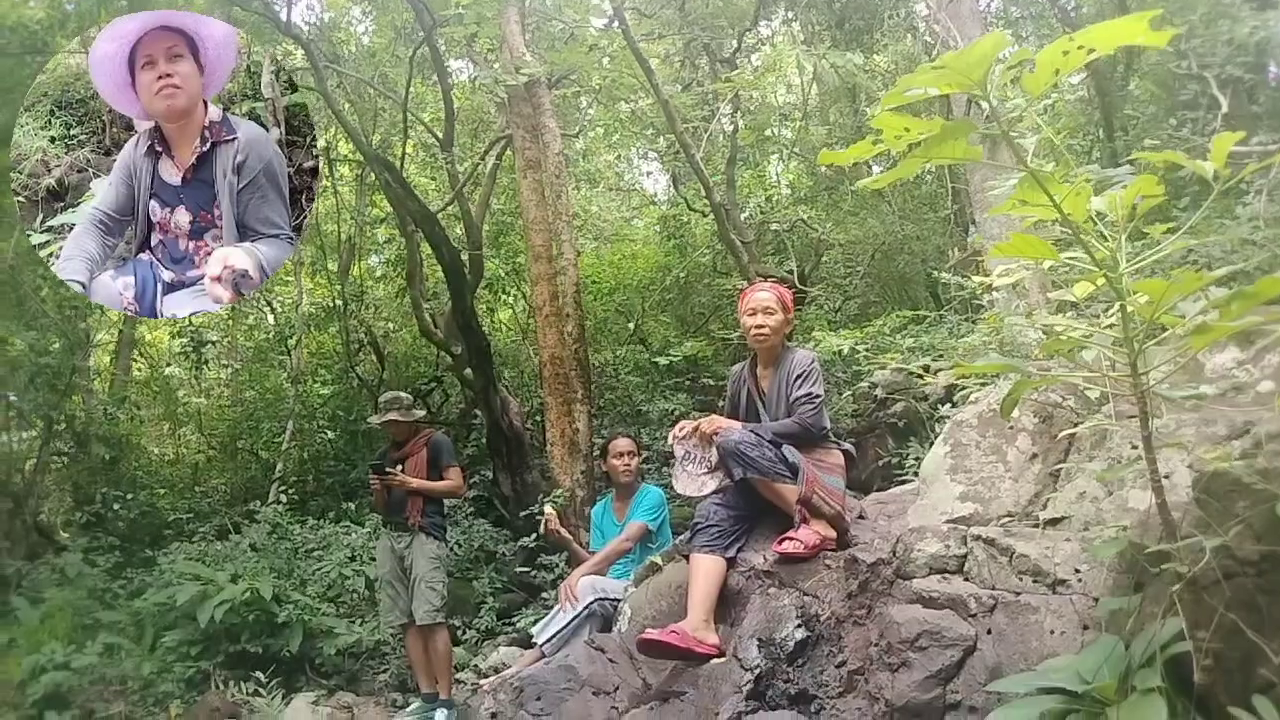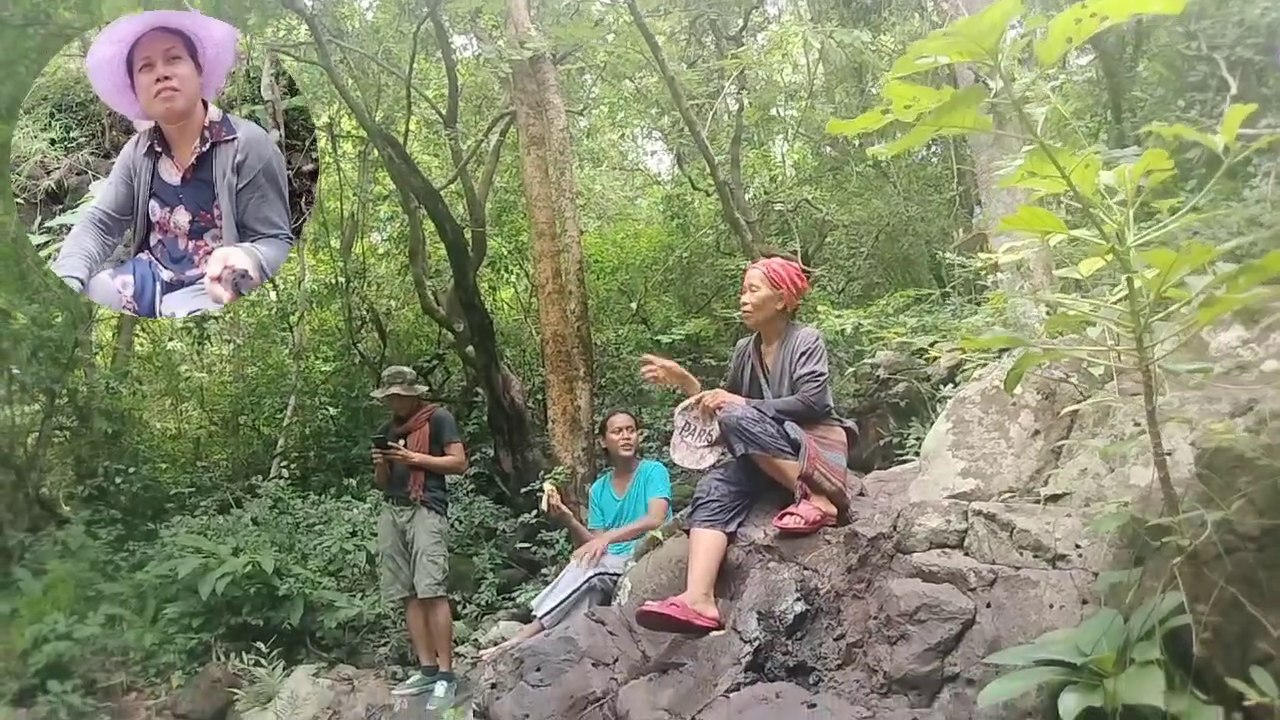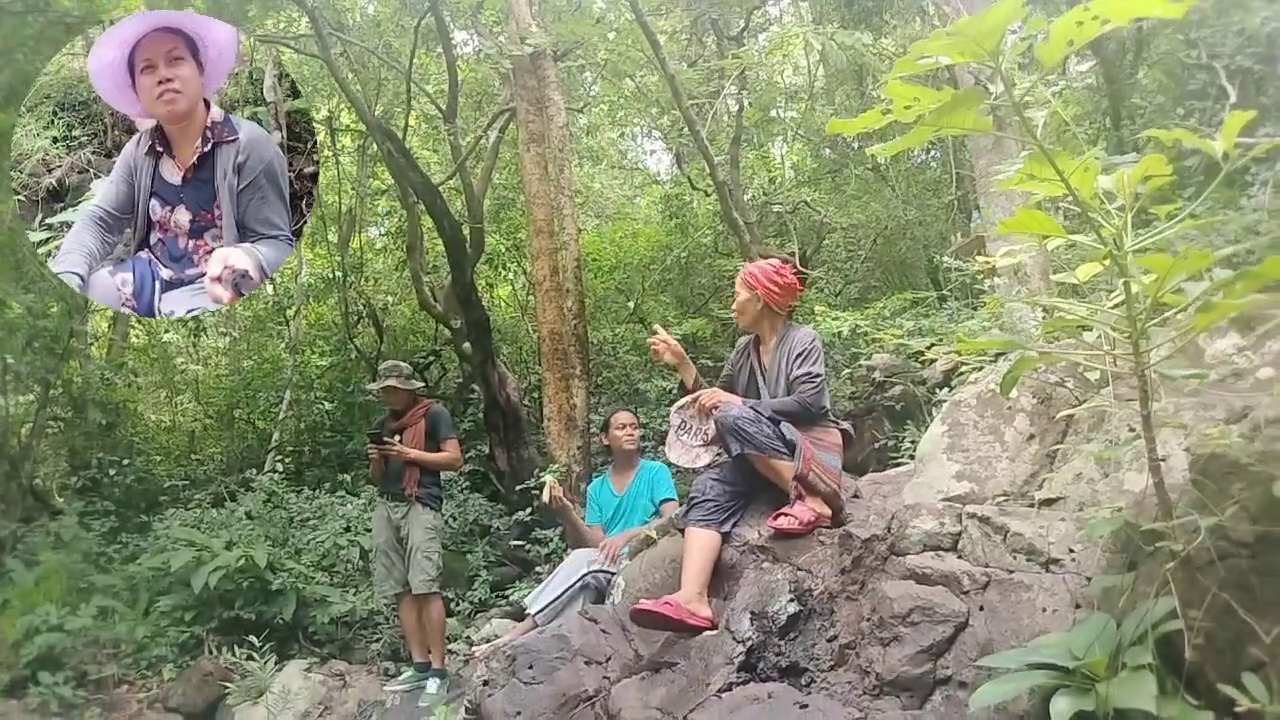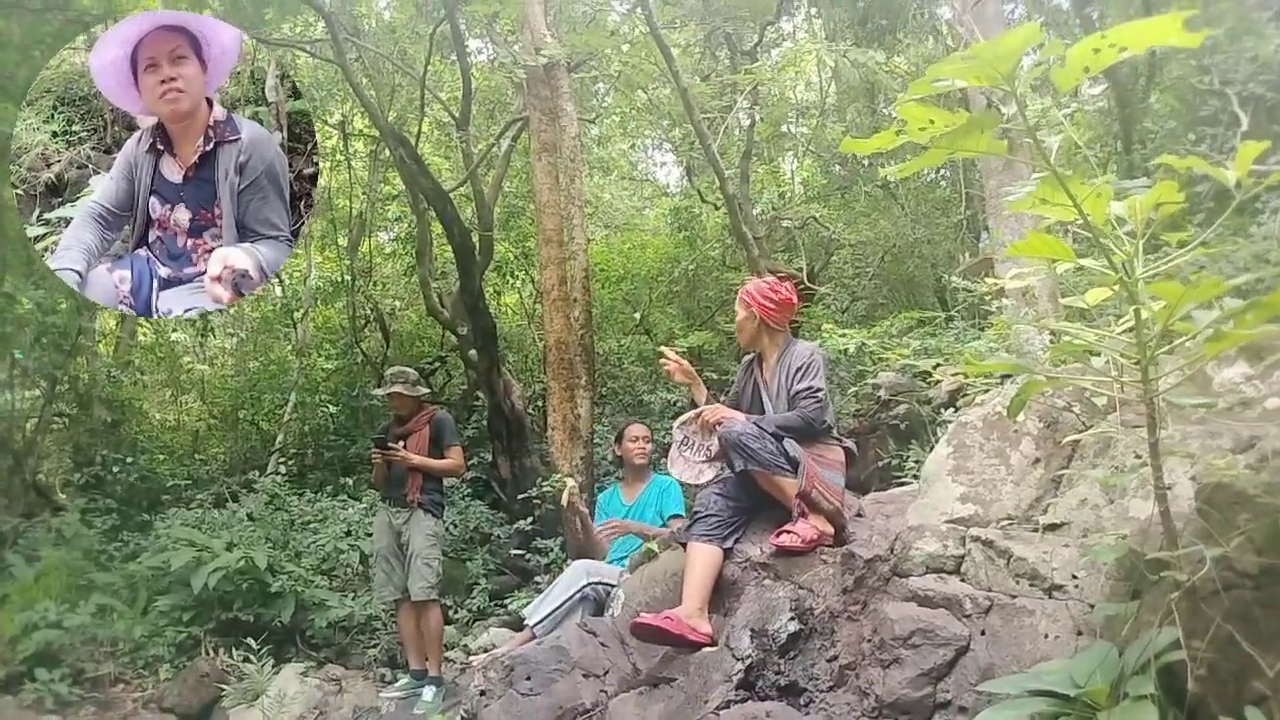
dt=0.4s
person 1, frame 1
left shoulder: (803, 362)
right shoulder: (739, 375)
left elbow: (809, 425)
right elbow: (728, 428)
left wrist: (739, 429)
right wrist: (700, 428)
left hip: (812, 470)
right hip: (764, 481)
left knee: (736, 442)
right knee: (712, 513)
left ankle: (816, 522)
right ankle: (699, 628)
person 1, frame 2
left shoulder: (806, 340)
right shoulder: (745, 350)
left elbow: (812, 402)
right elbow: (725, 405)
left wrist: (742, 404)
right wrist: (685, 382)
left hip: (814, 446)
right hip: (766, 457)
left knee: (739, 418)
right knee: (714, 487)
left ankle: (817, 499)
right ankle: (699, 600)
person 1, frame 3
left shoulder: (803, 340)
right shoulder: (744, 349)
left elbow: (809, 403)
right elbow: (716, 400)
left wrist: (740, 404)
right wrist: (683, 364)
left hip: (809, 447)
right hip: (761, 457)
left knee: (733, 418)
right knee: (709, 487)
left ankle: (811, 500)
right ankle: (692, 600)
person 1, frame 4
left shoulder: (805, 355)
right shoulder: (749, 367)
left elbow: (811, 418)
right elbow: (722, 418)
left wrist: (743, 420)
right wrist: (693, 383)
left hip: (814, 464)
right hip: (765, 473)
left knee: (738, 433)
right knee: (713, 501)
left ankle: (814, 518)
right ankle: (693, 615)
person 2, frame 1
left shoulder: (436, 443)
right shoulder: (384, 455)
left elbow: (457, 487)
left wrist: (411, 483)
right wrist: (379, 491)
left hip: (424, 536)
right hip: (390, 538)
left knee: (430, 617)
right knee: (406, 620)
person 2, frame 2
left shoulder: (438, 418)
right shoulder: (386, 430)
left elbow: (459, 462)
left wrist: (413, 457)
right wrist: (381, 465)
left hip: (425, 510)
right hip: (392, 512)
left knee: (431, 591)
right knee: (407, 593)
left ankle: (446, 675)
right ankle: (427, 670)
person 2, frame 3
left shoulder: (434, 414)
right shoulder: (381, 426)
left elbow: (454, 459)
left wrist: (409, 453)
right wrist: (376, 461)
left hip: (420, 506)
right hip: (386, 508)
left knee: (426, 587)
right knee: (401, 590)
left ankle: (438, 672)
right ankle: (419, 666)
person 2, frame 4
left shoulder: (439, 421)
right shoulder: (386, 430)
left elbow: (458, 466)
left wrist: (412, 459)
right wrist: (380, 465)
left hip: (422, 512)
right hip: (388, 513)
left knee: (424, 594)
right knee: (401, 596)
left ankle: (434, 680)
right ankle: (416, 673)
person 3, frame 1
left shoulder: (249, 144)
right shoulder: (139, 151)
left elbow: (278, 243)
right elbow: (100, 225)
left wrist: (248, 260)
right wrist: (66, 285)
left hip: (213, 292)
right hip: (149, 280)
person 3, frame 2
left shoulder: (248, 144)
right shoulder: (138, 151)
left elbow: (277, 242)
right elbow: (100, 224)
left wrist: (247, 261)
right wrist: (65, 282)
left hip: (212, 291)
right hip: (149, 279)
person 3, frame 3
left shoulder: (250, 145)
right shoulder: (140, 150)
left elbow: (277, 243)
right elbow: (100, 222)
left wrist: (248, 260)
right wrist: (64, 279)
left hip: (212, 290)
right hip: (148, 278)
person 3, frame 4
left shoulder: (251, 145)
right shoulder: (140, 147)
left elbow: (276, 244)
right elbow: (98, 218)
left wrist: (248, 261)
right wrist: (62, 275)
left hip: (210, 289)
right hip: (146, 275)
person 4, frame 1
left shoulder: (652, 496)
right shoulder: (599, 511)
left elbow: (626, 542)
right elbow: (600, 568)
left wrist: (578, 573)
right wrist: (569, 544)
right hip: (612, 594)
left knee: (587, 586)
right knee: (588, 603)
left ankle: (525, 664)
person 4, frame 2
left shoulder: (654, 472)
right shoulder: (598, 489)
left elbow: (655, 520)
right elbow: (600, 547)
left wrist: (606, 537)
right wrist: (569, 521)
right hip: (612, 569)
left knee: (587, 566)
left ankle: (527, 635)
person 4, frame 3
left shoulder: (656, 472)
right shoulder: (597, 488)
right elbow: (596, 544)
left wrist: (626, 536)
right wrist: (569, 514)
right hip: (606, 569)
left knee: (583, 559)
right knee: (583, 583)
left ankle: (520, 633)
person 4, frame 4
left shoulder: (666, 486)
right shoulder: (606, 498)
right elbow: (601, 554)
left wrist: (634, 527)
right wrist: (584, 519)
right hip: (609, 580)
left knee: (583, 570)
right knee: (583, 594)
left ankle: (519, 642)
